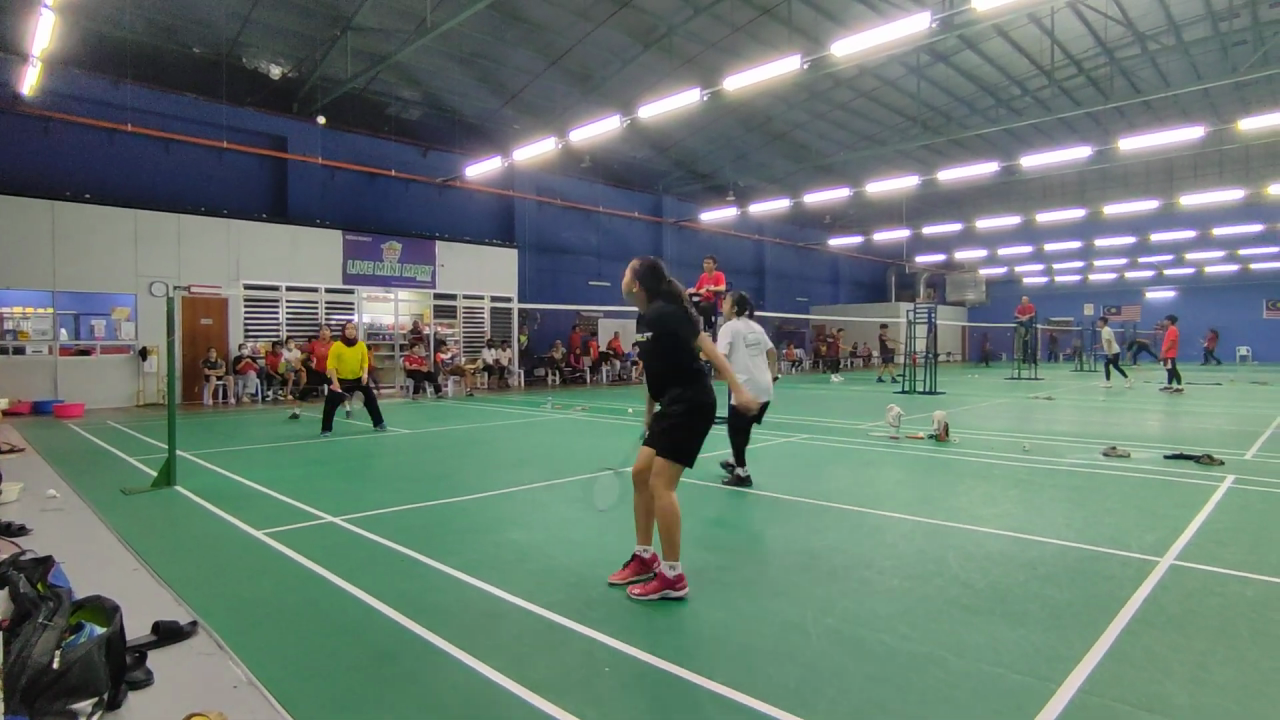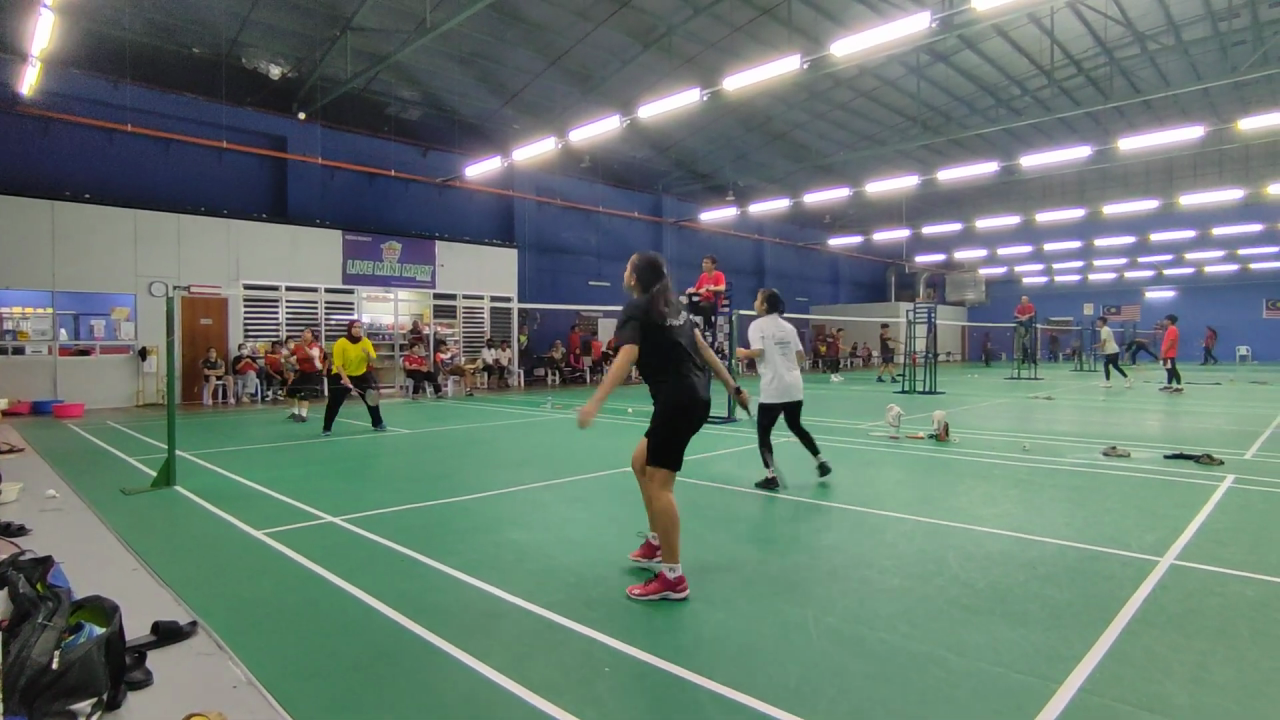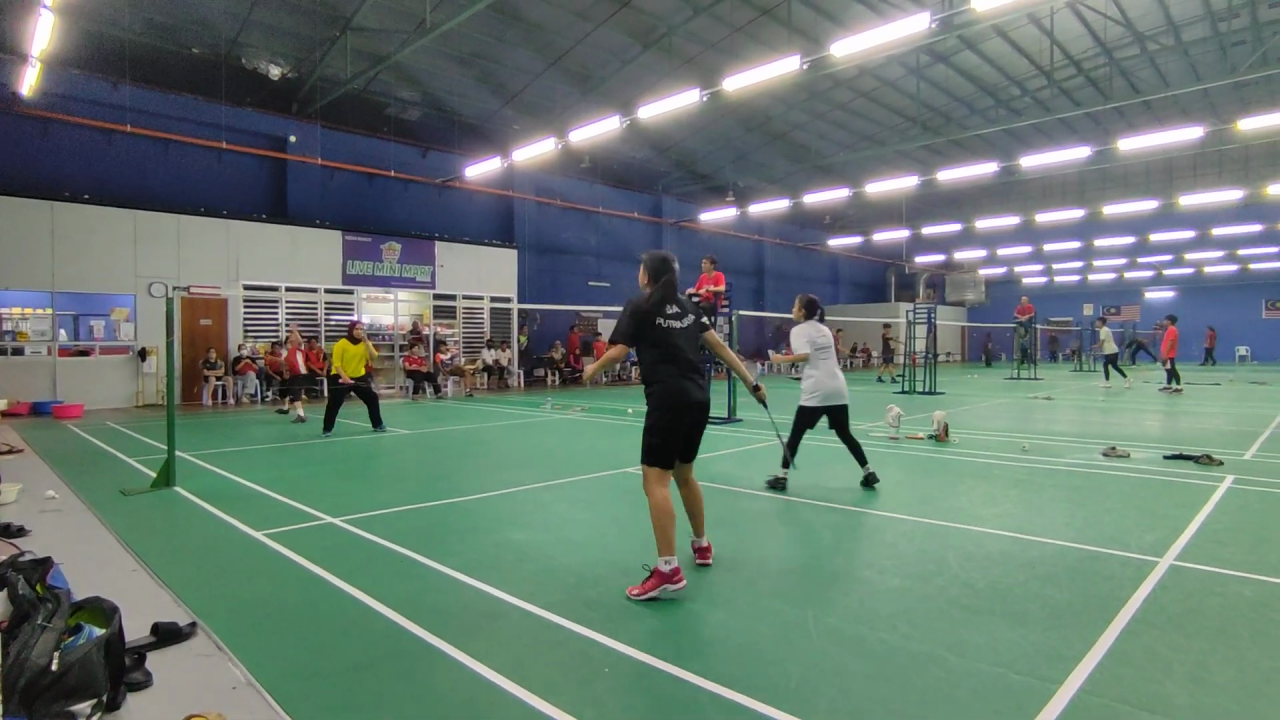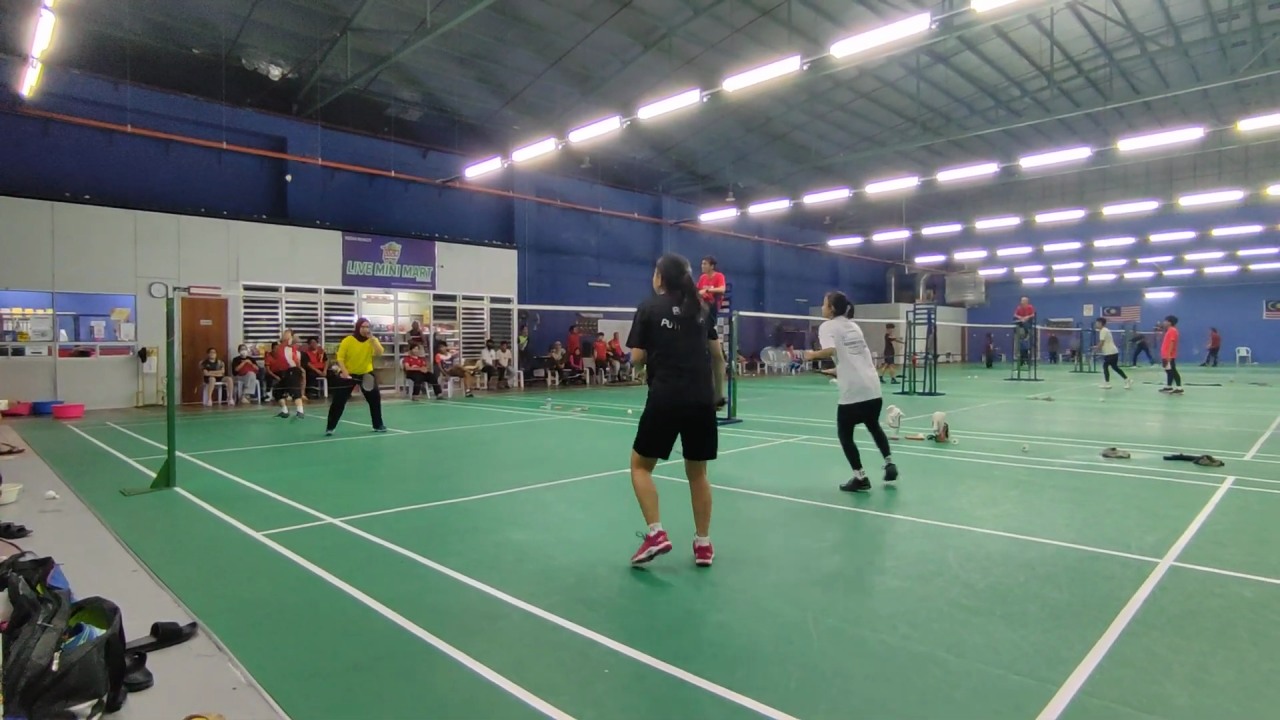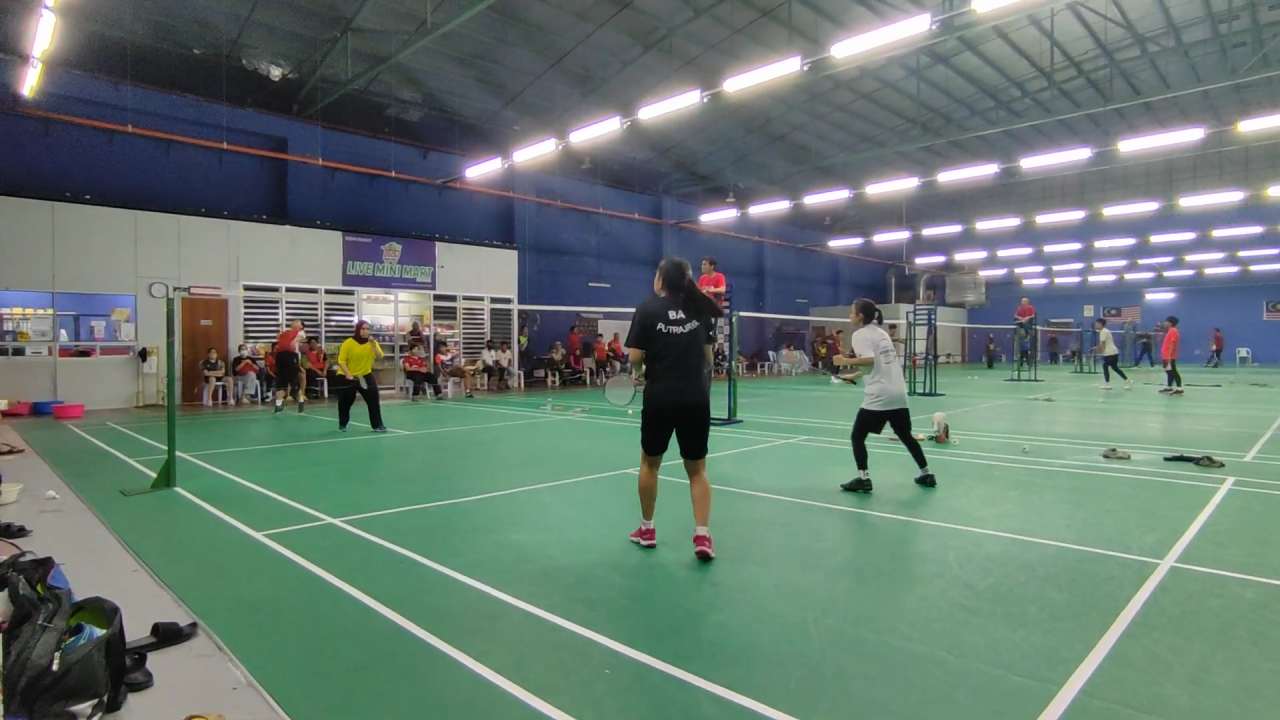
dt=0.2s
person 1, frame 1
left shoulder: (666, 312)
right shoulder: (645, 318)
left elbow: (706, 347)
left wrist: (738, 389)
right wrist: (649, 409)
left hip: (688, 406)
right hip: (670, 408)
left knee: (661, 484)
right knee: (641, 474)
left ankle: (673, 576)
right ankle: (644, 558)
person 1, frame 2
left shoulder: (636, 309)
right shoulder: (669, 305)
left elbow: (627, 356)
right elbow: (702, 348)
left wrist: (596, 400)
right wrist: (732, 385)
left hip: (677, 400)
right hip: (695, 396)
left knee: (657, 483)
right knee: (640, 461)
left ankle: (672, 577)
right ankle: (657, 540)
person 1, frame 3
left shoulder: (638, 306)
right shoulder: (688, 306)
left elbow: (617, 355)
right elbow: (719, 347)
left wrist: (594, 369)
right wrist: (751, 382)
left hip: (667, 400)
right hip: (698, 397)
left knee: (656, 481)
right knee: (682, 472)
left ankle: (669, 570)
right ankle: (701, 545)
person 1, frame 4
left shoulder: (649, 308)
right shoulder: (700, 308)
left elbow: (637, 359)
right elbow: (716, 354)
right wrist: (718, 391)
left hip: (665, 398)
right hip: (702, 399)
left knee: (640, 467)
right knee: (697, 473)
left ankle: (656, 534)
right ankle: (703, 544)
person 1, frame 5
left shoulder: (647, 310)
right shoulder: (700, 310)
left elbow: (635, 358)
right elbow: (708, 358)
left wrist: (642, 369)
left hip: (659, 398)
right hip: (695, 398)
left knee: (650, 464)
right knee: (696, 470)
left ankle: (646, 528)
right ankle: (701, 535)
person 2, frame 1
left shoulder: (728, 328)
right shoulder: (756, 327)
left elbow: (722, 356)
right elbow: (772, 352)
right wrist: (773, 373)
left hip: (747, 388)
right hip: (765, 388)
left knee: (735, 429)
right knee: (744, 427)
left ankle: (742, 474)
right ankle: (736, 463)
person 2, frame 2
left shoulder: (758, 324)
right shoulder: (788, 326)
left elbow: (758, 351)
right elbow: (801, 356)
left wrist: (743, 354)
left hip: (774, 389)
right hip: (794, 387)
left knee: (763, 432)
right knee: (796, 427)
left ankle: (771, 477)
right ankle: (821, 462)
person 2, frame 3
left shoulder: (798, 330)
right shoulder: (824, 330)
left elbow: (805, 355)
left wrist: (783, 359)
left hip: (816, 392)
right hip: (838, 389)
left knee: (796, 434)
right knee: (844, 433)
left ankle: (782, 477)
right ankle: (868, 472)
person 2, frame 4
left shoulder: (827, 326)
right shoulder: (853, 326)
left elbow: (830, 350)
left wrist: (812, 354)
left hip: (852, 387)
right hip: (872, 385)
left knee: (845, 434)
right knee: (873, 426)
left ankle: (860, 477)
right ankle: (890, 463)
person 2, frame 5
left shoulder: (859, 335)
right shoulder: (881, 333)
left elbow: (869, 360)
left wrist: (846, 361)
right wrist: (855, 375)
left hip: (879, 396)
right hip: (899, 394)
left knee: (857, 436)
right knee: (905, 436)
left ankle: (863, 478)
right ankle: (926, 473)
